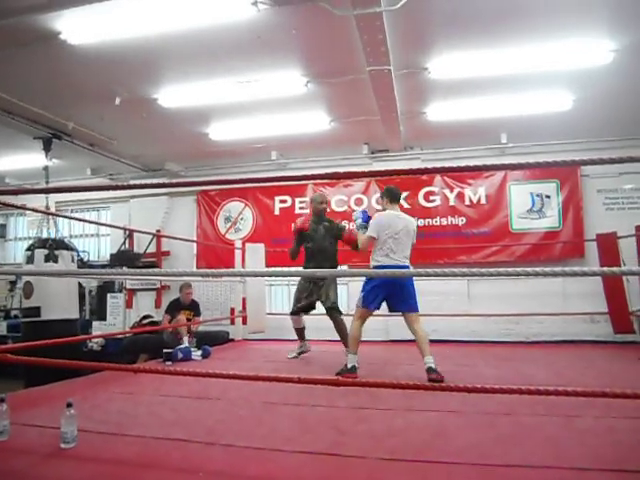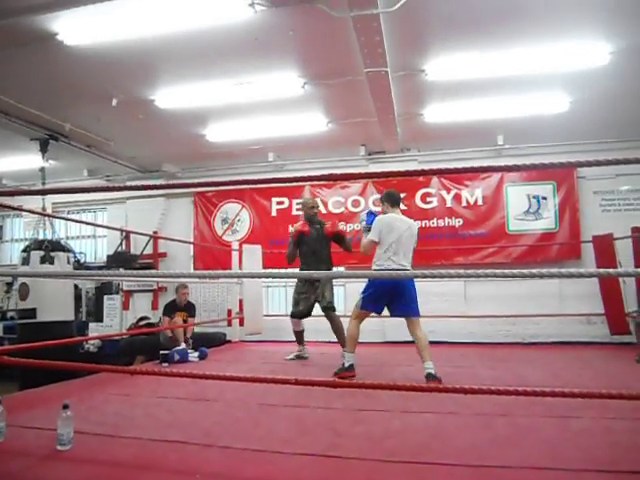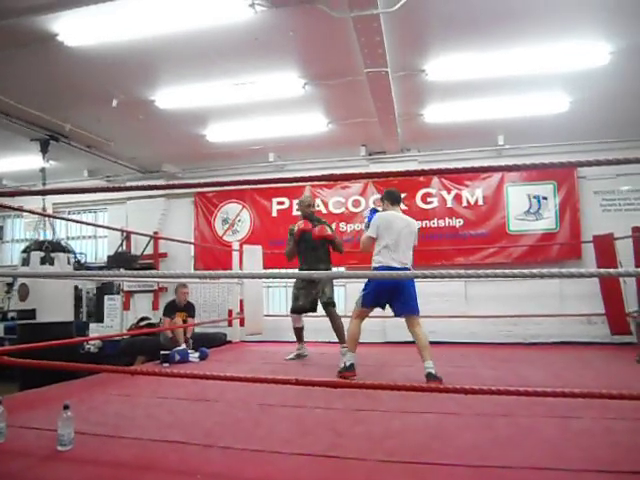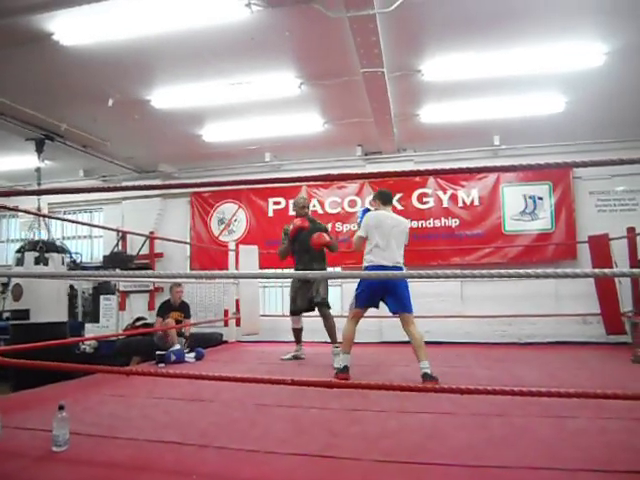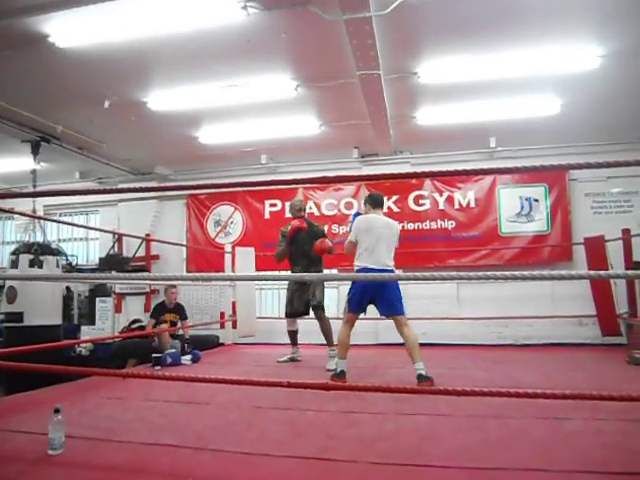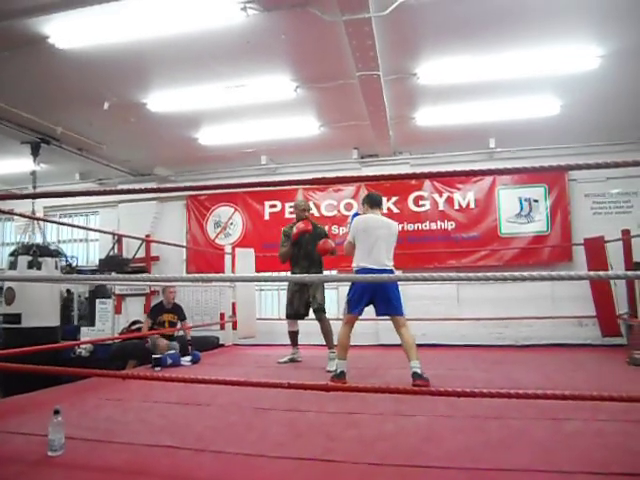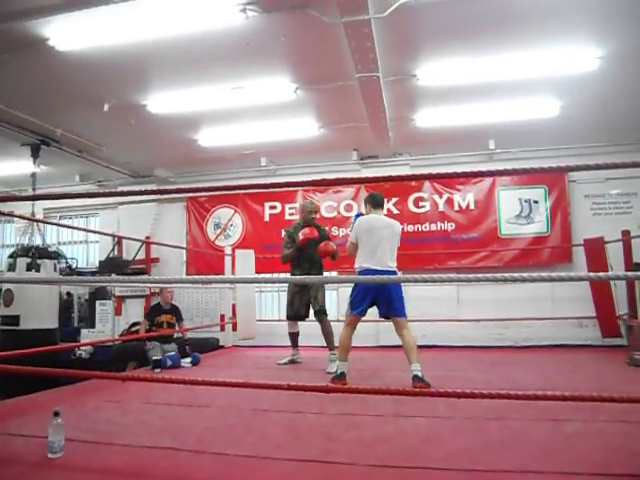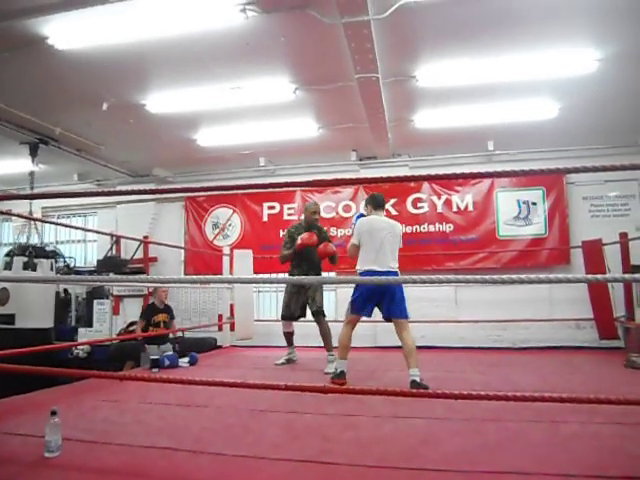
dt=0.1s
person 1, frame 1
left shoulder: (379, 218)
right shoulder: (411, 221)
left elbow: (363, 246)
left wrist: (361, 226)
left hip: (380, 274)
right hip: (403, 274)
left knee: (358, 319)
right knee: (414, 323)
left ankle: (351, 366)
right ankle: (431, 367)
person 1, frame 2
left shoulder: (381, 220)
right shoulder: (413, 225)
left elbow: (365, 249)
left wrist: (366, 229)
left hip: (381, 277)
right hip: (404, 278)
left knee: (356, 318)
right knee: (415, 327)
left ankle: (348, 365)
right ankle: (430, 372)
person 1, frame 3
left shoulder: (381, 217)
right shoulder: (412, 223)
left elbow: (364, 246)
left wrist: (368, 226)
left hip: (381, 274)
right hip: (404, 276)
left knee: (357, 317)
right knee: (415, 326)
left ankle: (349, 365)
right ankle: (430, 371)
person 1, frame 4
left shoulder: (370, 216)
right shoulder: (404, 222)
left elbow: (356, 245)
left wrist: (360, 224)
left hip: (373, 272)
right hip: (396, 274)
left knee: (352, 319)
right knee: (409, 324)
left ankle: (344, 367)
right ankle: (426, 372)
person 1, frame 5
left shoulder: (360, 220)
right shoulder: (394, 225)
left elbow: (348, 250)
left wrist: (352, 229)
left hip: (364, 276)
right hip: (387, 277)
left knee: (347, 323)
right knee: (403, 326)
left ankle: (340, 371)
right ankle: (421, 373)
person 1, frame 6
left shoulder: (359, 221)
right shoulder: (393, 225)
left elbow: (347, 250)
left hip: (363, 276)
right hip: (386, 276)
left knee: (347, 324)
right knee: (402, 325)
left ankle: (340, 372)
right ankle: (416, 372)
person 1, frame 7
left shoulder: (361, 221)
right shoulder: (396, 225)
left elbow: (350, 251)
left hip: (366, 277)
right hip: (389, 277)
left knee: (349, 325)
right knee: (403, 327)
left ankle: (341, 373)
right ankle: (417, 375)
person 1, frame 8
left shoulder: (362, 223)
right shoulder: (397, 226)
left elbow: (351, 252)
left hip: (367, 278)
right hip: (391, 278)
left knee: (349, 324)
right knee: (403, 329)
left ankle: (341, 372)
right ankle: (415, 378)
person 2, frame 1
left shoulder: (334, 226)
right shoulder: (304, 226)
left elbow: (356, 246)
right elbow: (293, 256)
left wrist: (353, 239)
right wrist: (296, 236)
left hip: (327, 277)
right hip: (308, 277)
left knee: (334, 314)
right knee: (295, 313)
right ankle: (303, 345)
person 2, frame 2
left shoulder: (326, 227)
right shoulder: (297, 231)
left elbow: (348, 248)
right elbow: (289, 260)
left wrist: (341, 235)
right wrist: (294, 242)
left hip: (323, 277)
right hip: (305, 278)
left knee: (330, 313)
right knee: (296, 317)
right ankle: (302, 349)
person 2, frame 3
left shoulder: (323, 225)
right shoulder: (295, 229)
left elbow: (340, 249)
right elbow: (288, 256)
left wrist: (331, 238)
right wrist: (296, 240)
left knee: (330, 309)
right knee: (296, 312)
left ankle: (345, 349)
right ankle: (301, 348)
person 2, frame 4
left shoulder: (318, 226)
right shoulder: (288, 230)
left elbow: (335, 248)
right elbow: (281, 255)
left wrist: (327, 242)
right wrist: (291, 238)
left hip: (318, 273)
left knee: (323, 309)
right knee: (295, 313)
left ankle: (336, 350)
right ankle: (299, 349)
person 2, frame 5
left shoulder: (315, 228)
right shoulder: (285, 232)
left elbow: (331, 251)
right elbow: (278, 258)
left wrist: (327, 246)
right wrist: (289, 239)
left hip: (314, 275)
left knee: (319, 312)
right knee: (290, 315)
left ankle: (332, 353)
right ankle: (295, 352)
person 2, frame 6
left shoulder: (318, 229)
right shoulder: (288, 231)
left elbow: (332, 251)
right elbow: (282, 257)
left wrist: (331, 248)
right wrist: (293, 241)
left hip: (314, 276)
right hip: (296, 277)
left knee: (320, 314)
right knee: (291, 316)
left ankle: (333, 355)
right ankle: (295, 352)
person 2, frame 7
left shoulder: (321, 231)
right shoulder: (291, 232)
left elbow: (335, 257)
right elbow: (284, 259)
left wrist: (332, 251)
right wrist: (298, 246)
left knee: (321, 316)
right knee: (291, 318)
left ankle: (333, 357)
right ankle: (295, 354)
person 2, frame 8
left shoulder: (322, 233)
right shoulder: (292, 231)
left elbow: (334, 262)
right elbow: (282, 259)
left wrist: (332, 254)
right wrist: (296, 249)
left knee: (319, 317)
right knee: (286, 317)
left ankle: (331, 358)
right ankle: (291, 353)
